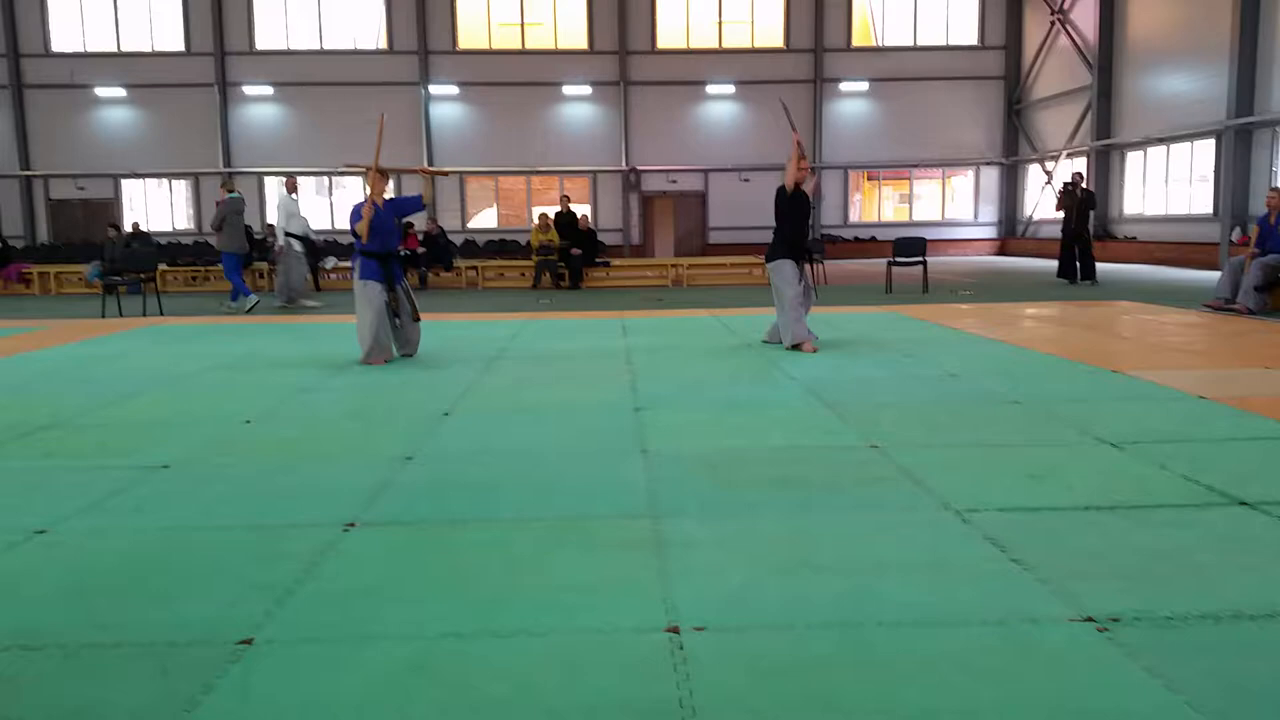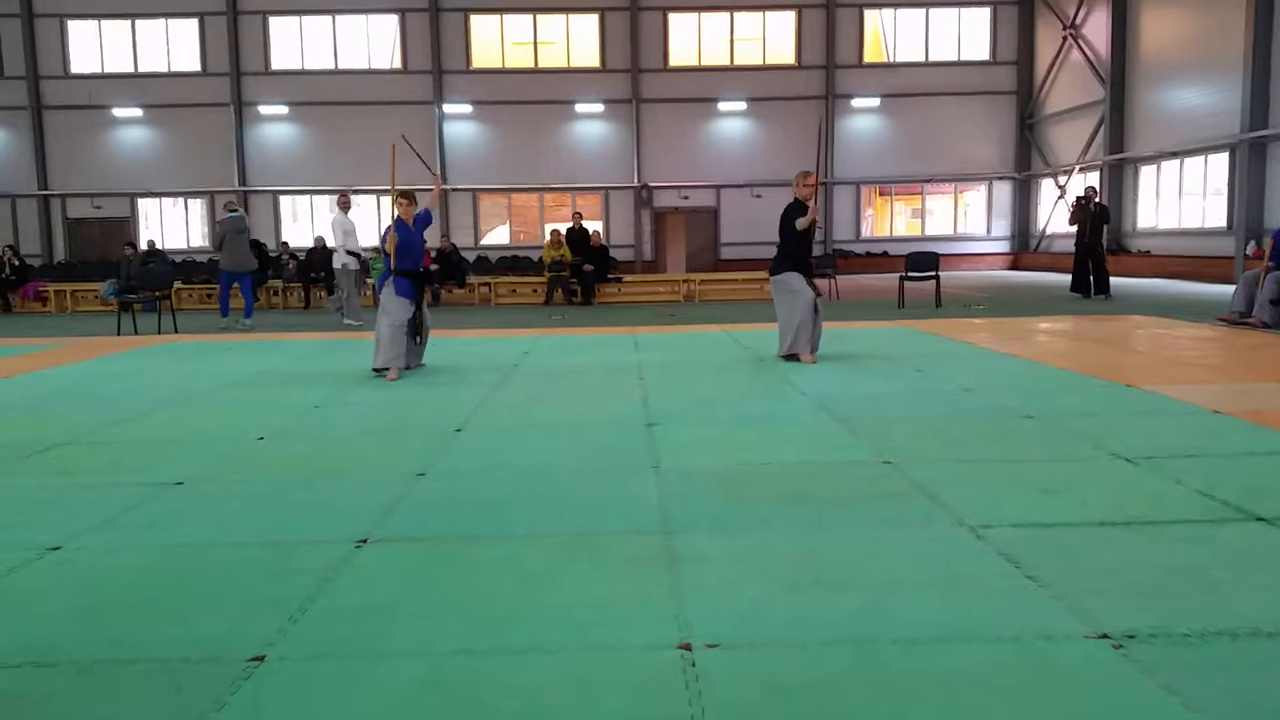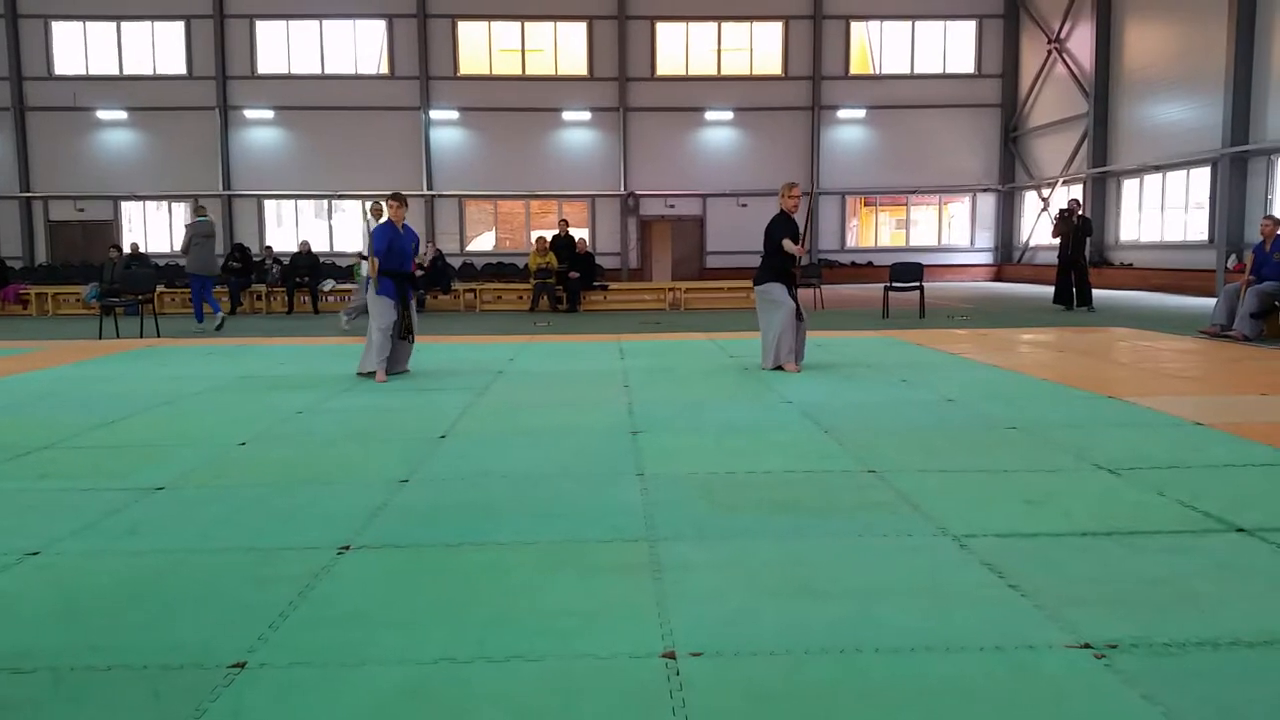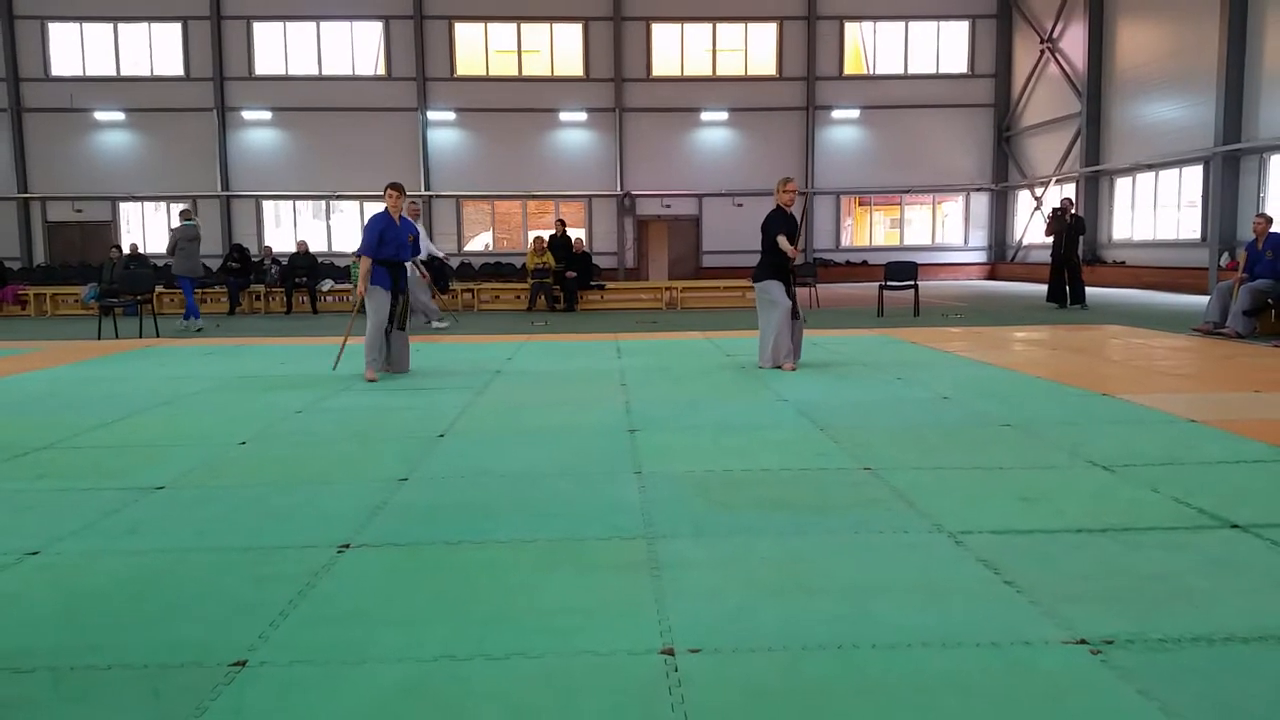
dt=0.4s
person 1, frame 1
left shoulder: (802, 195)
right shoulder: (784, 193)
right elbow: (789, 182)
right wrist: (794, 148)
left hip: (797, 253)
right hip: (782, 254)
left knee: (804, 296)
right knee: (791, 295)
left ankle: (778, 334)
right ankle: (799, 339)
person 1, frame 2
left shoulder: (804, 209)
right shoulder: (793, 209)
right elbow: (798, 224)
right wrist: (809, 217)
left hip: (799, 268)
right hip: (785, 269)
left knee: (812, 310)
right knee: (806, 298)
left ankle: (791, 349)
right ankle: (799, 348)
person 1, frame 3
left shoulder: (790, 222)
right shoulder: (779, 222)
right elbow: (785, 242)
right wrist: (795, 249)
left hip: (782, 278)
right hip: (768, 279)
left knee: (797, 318)
right knee: (787, 309)
left ankle: (777, 358)
right ankle: (783, 359)
person 1, frame 4
left shoulder: (791, 218)
right shoulder: (774, 217)
right elbow: (780, 238)
right wrist: (789, 250)
left hip: (782, 274)
right hip: (768, 275)
left knee: (794, 317)
right knee: (782, 309)
left ankle: (782, 356)
right ankle: (780, 358)
person 2, frame 1
left shoulder: (395, 206)
right shoulder: (360, 209)
left elbow: (424, 199)
right elbow: (360, 232)
left wrist: (427, 179)
right wrist: (366, 219)
left hip: (391, 264)
right hip: (369, 265)
left knee: (403, 307)
right knee: (373, 309)
left ankle: (405, 347)
right ankle: (375, 353)
person 2, frame 2
left shoulder: (418, 223)
right shoulder: (394, 230)
left elbow: (429, 208)
right elbow: (388, 250)
left wrist: (437, 187)
right wrist: (389, 245)
left hip: (413, 282)
right hip: (395, 283)
left knee: (419, 324)
right knee: (395, 322)
left ankle: (411, 359)
right ankle: (392, 366)
person 2, frame 3
left shoulder: (411, 234)
right shoulder: (381, 231)
right elbow: (374, 254)
left wrist: (416, 264)
right wrist: (373, 268)
left hip: (403, 283)
right hip: (383, 283)
left knee: (407, 326)
right knee: (382, 325)
left ankle: (395, 364)
right ankle: (379, 368)
person 2, frame 4
left shoulder: (409, 226)
right shoulder: (376, 221)
left elbow: (412, 254)
right elbow: (366, 252)
right wrist: (361, 281)
left hip: (399, 275)
right hip: (379, 274)
left knee: (398, 322)
right knee: (378, 320)
left ankle: (393, 363)
right ankle: (371, 367)
